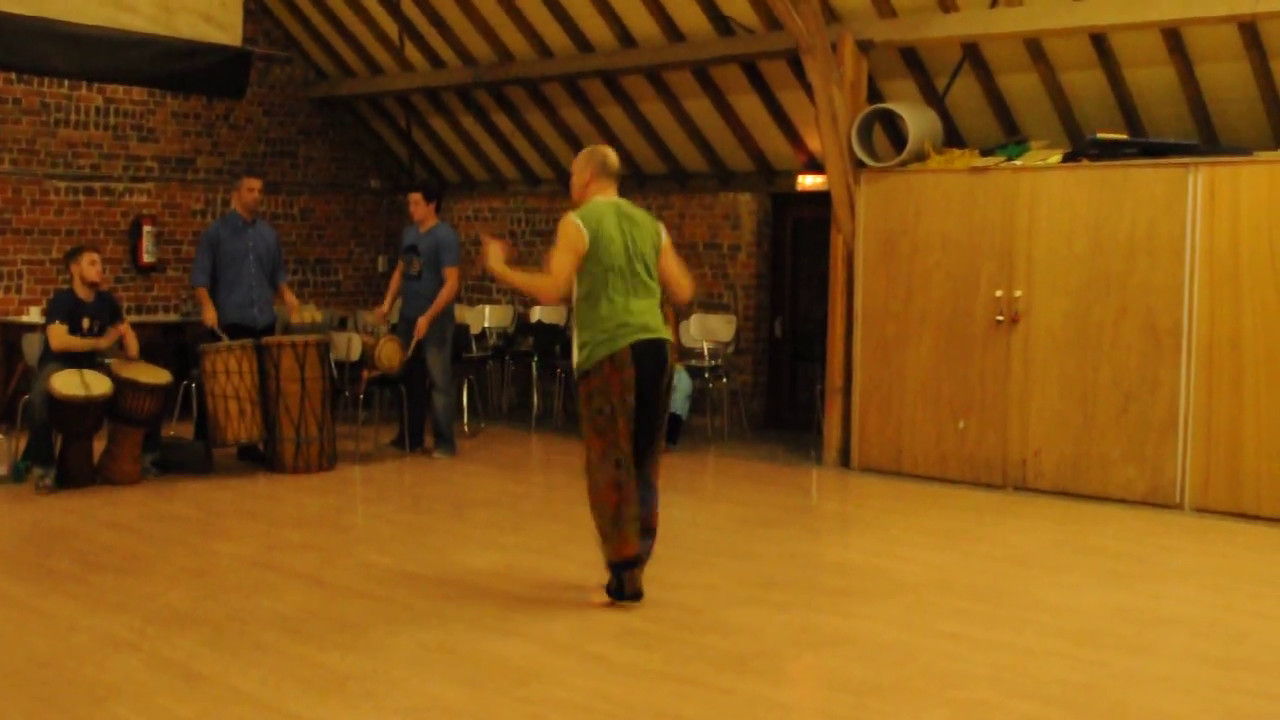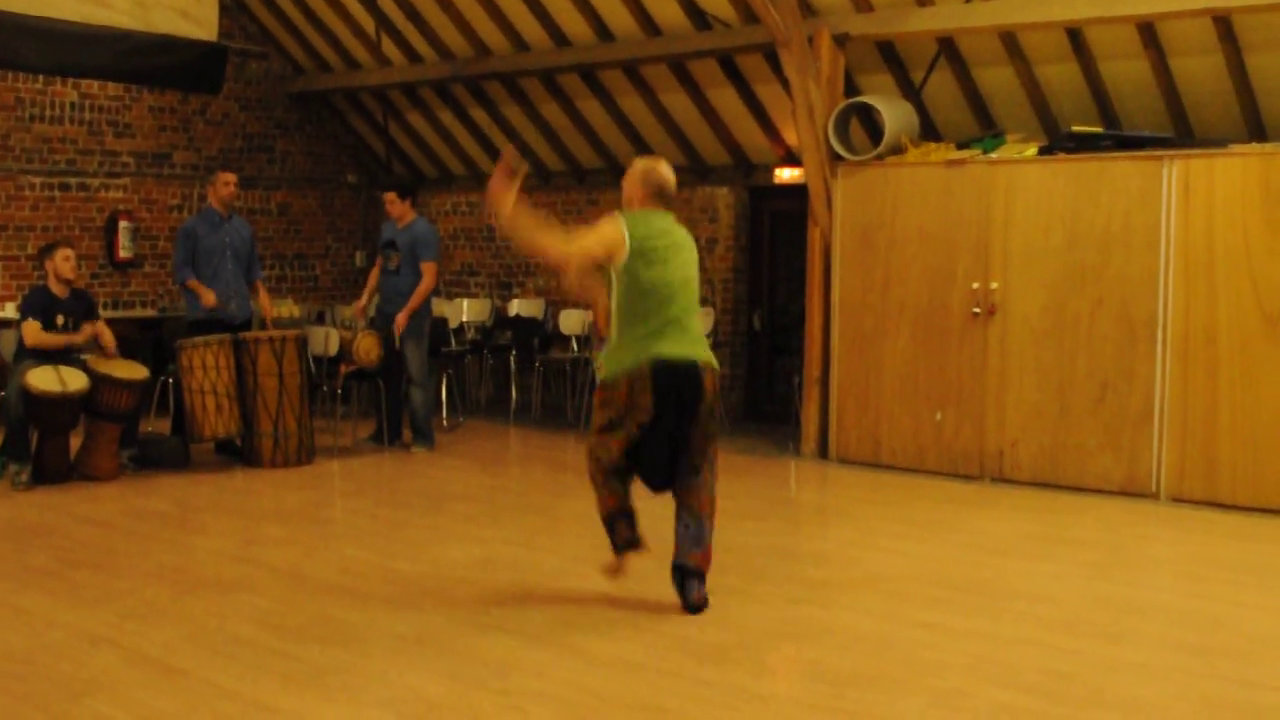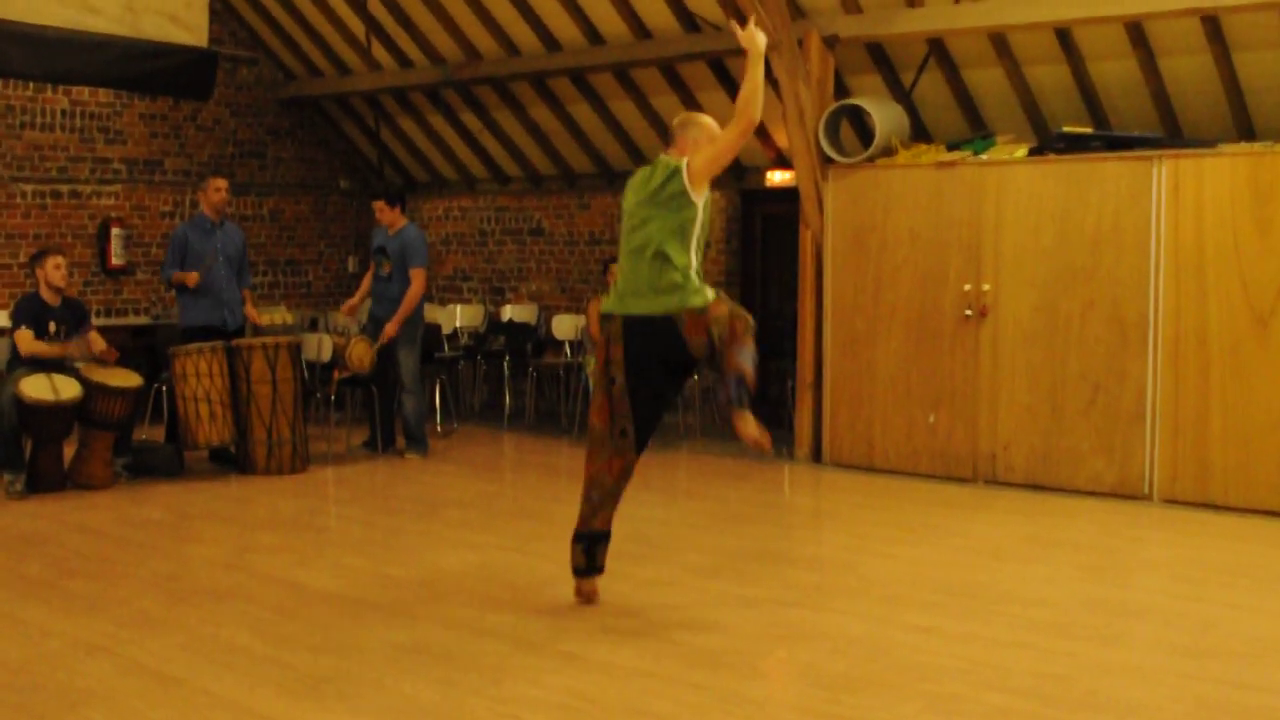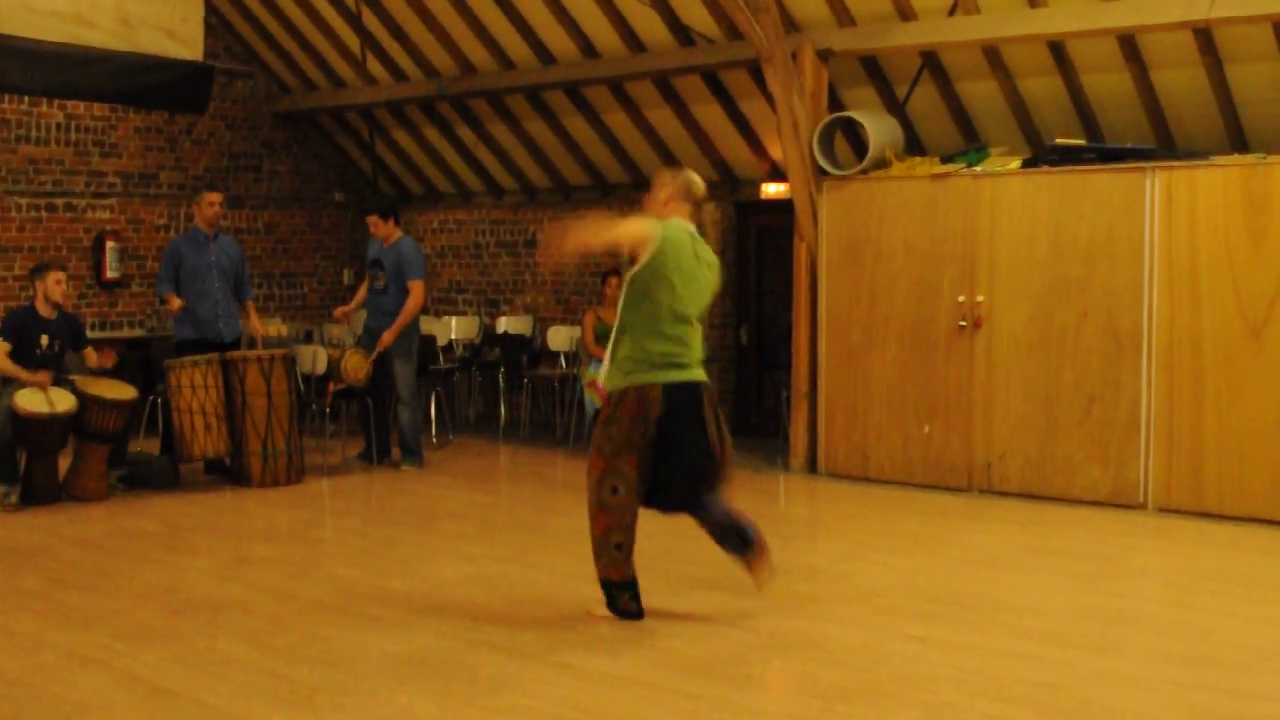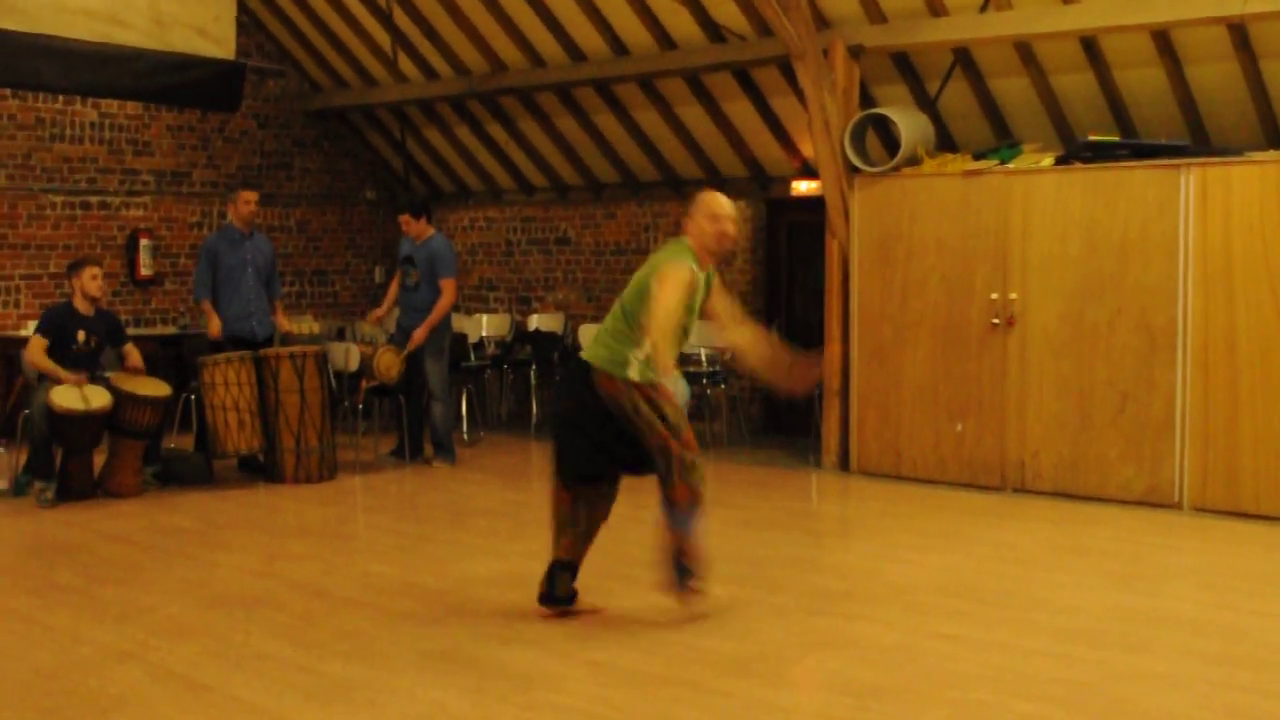
dt=0.5s
person 1, frame 1
left shoulder: (577, 222)
right shoulder: (649, 224)
left elbow: (551, 289)
right elbow: (682, 292)
left wrist: (499, 268)
left hip: (610, 355)
right hip: (655, 347)
left knee: (609, 470)
right knee: (639, 460)
left ankle: (624, 578)
right ankle: (640, 551)
person 1, frame 2
left shoulder: (621, 230)
right shoulder: (684, 241)
left elbow: (561, 254)
left wrist: (509, 210)
left hip: (641, 371)
right hip: (696, 370)
left knee: (607, 452)
right knee: (694, 484)
left ankle: (623, 533)
right ankle: (691, 586)
person 1, frame 3
left shoulder: (640, 183)
right shoulder: (689, 174)
right elbow: (747, 121)
right wrist: (755, 52)
left hip: (625, 323)
right hip: (679, 316)
left knee: (613, 447)
right knee: (737, 326)
left ankle: (588, 559)
right ankle: (740, 410)
person 1, frame 4
left shoulder: (655, 236)
right shoulder: (706, 262)
left elbow: (604, 232)
left wrist: (561, 240)
left hip: (641, 390)
right hip: (688, 389)
left knee: (608, 492)
right knee: (693, 487)
left ankle: (622, 595)
right ankle: (747, 543)
person 1, frame 5
left shoulder: (706, 279)
right shoulder: (676, 268)
left elbow: (737, 332)
right elbow: (661, 316)
left wrist: (785, 368)
right wrist: (665, 368)
left hip: (608, 375)
right hip: (617, 375)
left knee: (591, 484)
right knee: (680, 465)
left ankle: (558, 589)
right ankle: (684, 573)
person 2, frame 1
left shoulder: (269, 233)
right shoulder: (216, 231)
left elbow: (277, 271)
right elbow: (201, 273)
left wrist: (285, 293)
right wrist: (207, 306)
left hip: (263, 320)
right hip: (228, 321)
left ankle: (249, 443)
right ankle: (202, 443)
person 2, frame 2
left shoulder: (244, 228)
right shoulder: (192, 227)
left elbow: (253, 267)
right elbow: (181, 268)
left wrist: (260, 295)
right wrist: (202, 292)
left hip: (239, 315)
right hip: (203, 317)
left ankle: (226, 437)
right ankle: (179, 439)
person 2, frame 3
left shoulder: (236, 234)
right shoulder: (184, 233)
right elbow: (167, 271)
left wrist: (248, 304)
right wrist: (183, 277)
left hip: (232, 321)
right hip: (197, 322)
left ankle: (220, 445)
right ankle: (173, 447)
person 2, frame 4
left shoulder: (232, 246)
right shoulder: (178, 247)
left elbow: (243, 286)
right elbow: (163, 283)
left wrist: (252, 315)
right wrist: (172, 299)
left hip: (228, 334)
right hip: (192, 335)
left ankle: (215, 457)
right ankle: (168, 459)
person 2, frame 5
left shoulder: (265, 244)
right shoulder: (214, 244)
right elbow: (202, 286)
left wrist: (279, 315)
right wrist: (212, 316)
left hip: (261, 332)
right hip: (227, 334)
left knee: (257, 393)
left ankle: (249, 454)
right ankle: (202, 456)
person 3, frame 1
left shoulder: (445, 236)
right shoulder: (408, 232)
left elbow: (452, 284)
left wrist: (428, 317)
right wrist: (388, 302)
left hip: (435, 320)
right hip: (407, 317)
left knee: (439, 381)
right knee: (407, 379)
left ankle: (445, 442)
right ankle: (410, 437)
person 3, frame 2
left shoulder: (423, 231)
right shoulder: (386, 228)
left elbow: (429, 278)
left wrist: (407, 312)
right wrist: (366, 298)
left hip: (413, 316)
right hip: (385, 312)
left knee: (417, 376)
right knee: (384, 373)
left ankle: (423, 436)
right ankle: (388, 432)
person 3, frame 3
left shoulder: (413, 237)
right shoulder: (378, 233)
left elbow: (417, 285)
left wrist: (396, 322)
right wrist: (357, 299)
left hip: (404, 322)
right hip: (377, 318)
left knee: (408, 382)
right knee: (378, 380)
left ankle: (416, 443)
right ankle: (381, 439)
person 3, frame 4
left shoulder: (408, 250)
right shoulder: (373, 246)
left elbow: (417, 296)
left wrist: (394, 331)
right wrist: (351, 307)
left hip: (400, 334)
right hip: (372, 330)
left knee: (404, 394)
right knee: (373, 392)
left ankle: (412, 455)
right ankle: (377, 450)
person 3, frame 5
left shoulder: (441, 247)
right shoulder: (405, 243)
left elbow: (449, 294)
left wrist: (425, 328)
right wrist: (385, 308)
left hip: (432, 331)
right hip: (405, 327)
left knee: (437, 390)
right knee: (406, 388)
left ankle: (444, 451)
right ankle: (410, 446)
person 4, frame 1
left shoulder: (107, 301)
right shoulder: (61, 300)
left elbow: (127, 334)
right elbow: (58, 342)
left wrist: (132, 353)
right wrist: (102, 343)
left hip: (92, 365)
right hip: (58, 365)
right knee: (40, 395)
left ankle: (146, 453)
right ankle: (42, 465)
person 4, frame 2
left shoulder: (82, 298)
right shoulder: (35, 297)
left elbow: (102, 331)
right elbow: (31, 339)
left wrist: (110, 349)
right wrist: (76, 338)
left hip: (68, 361)
right hip: (34, 361)
left ankle: (123, 449)
person 4, frame 3
left shoulder: (74, 306)
right shoulder: (26, 305)
left elbow: (93, 337)
right elbow: (26, 347)
left wrist: (103, 352)
right wrist: (70, 349)
left hip: (60, 370)
right hip: (26, 370)
person 4, frame 4
left shoulder: (70, 321)
left elbow: (87, 355)
left wrist: (100, 362)
right wrist: (29, 377)
left hip: (58, 384)
right hip: (21, 383)
person 4, frame 5
left shoulder: (107, 318)
right shoulder: (56, 315)
left elbow: (129, 348)
right elbow: (32, 354)
left wrist: (135, 363)
right wrist: (64, 375)
left hip: (92, 380)
right hip: (55, 380)
right knee: (40, 407)
right ankle: (42, 478)
